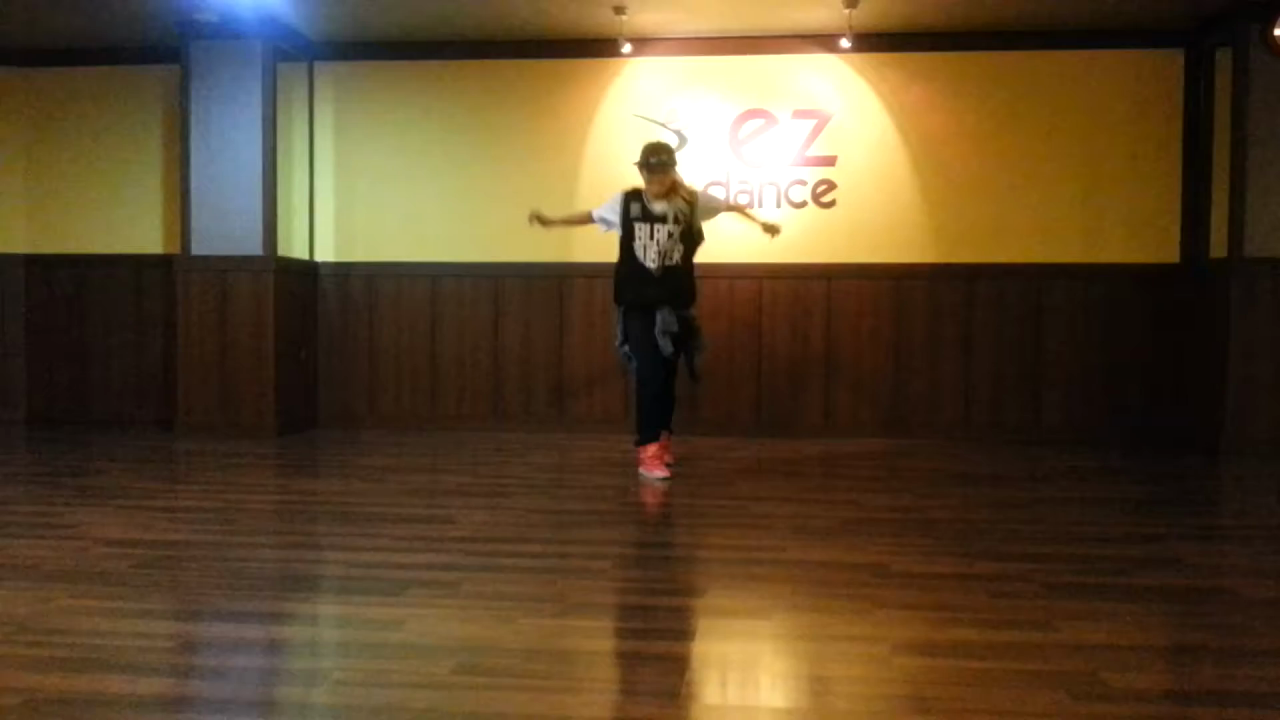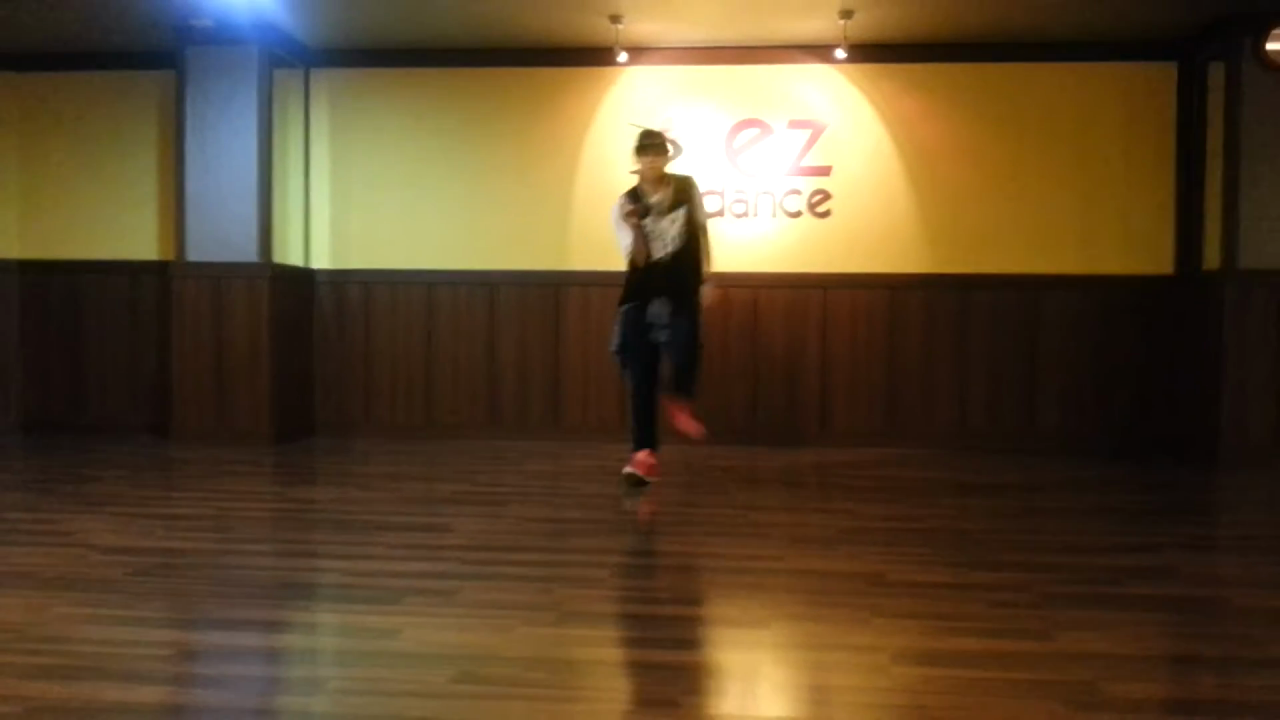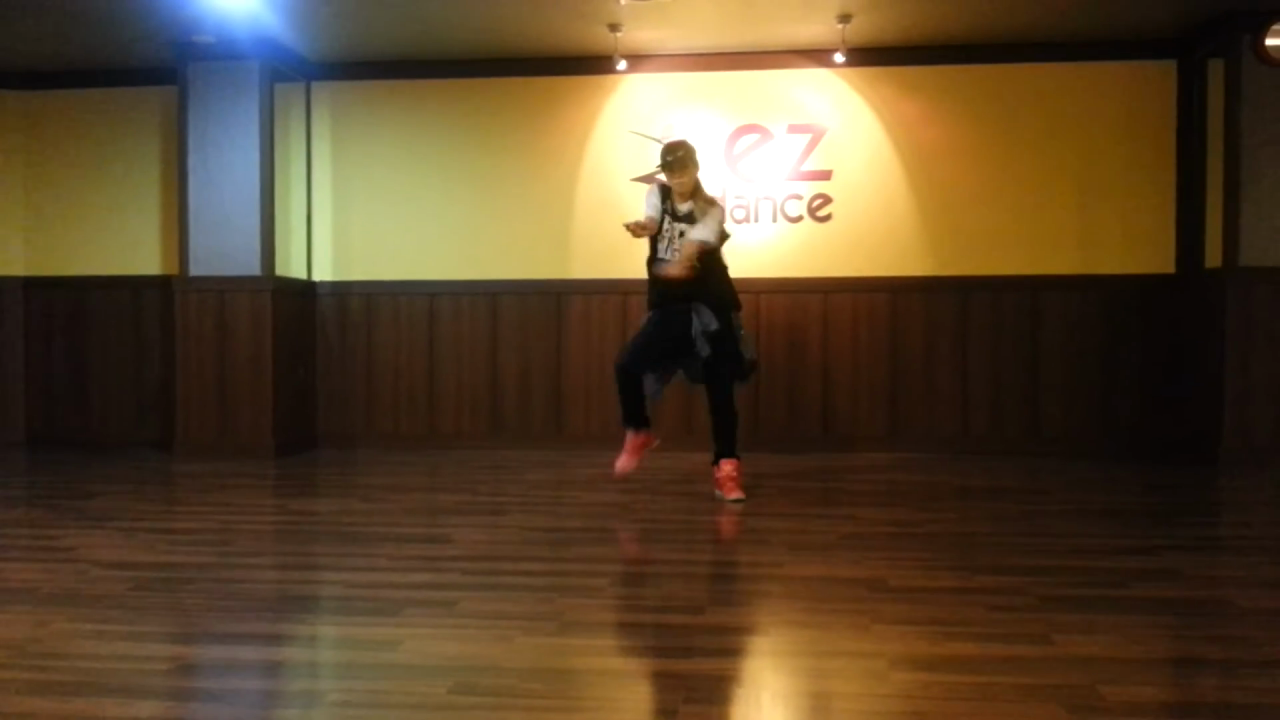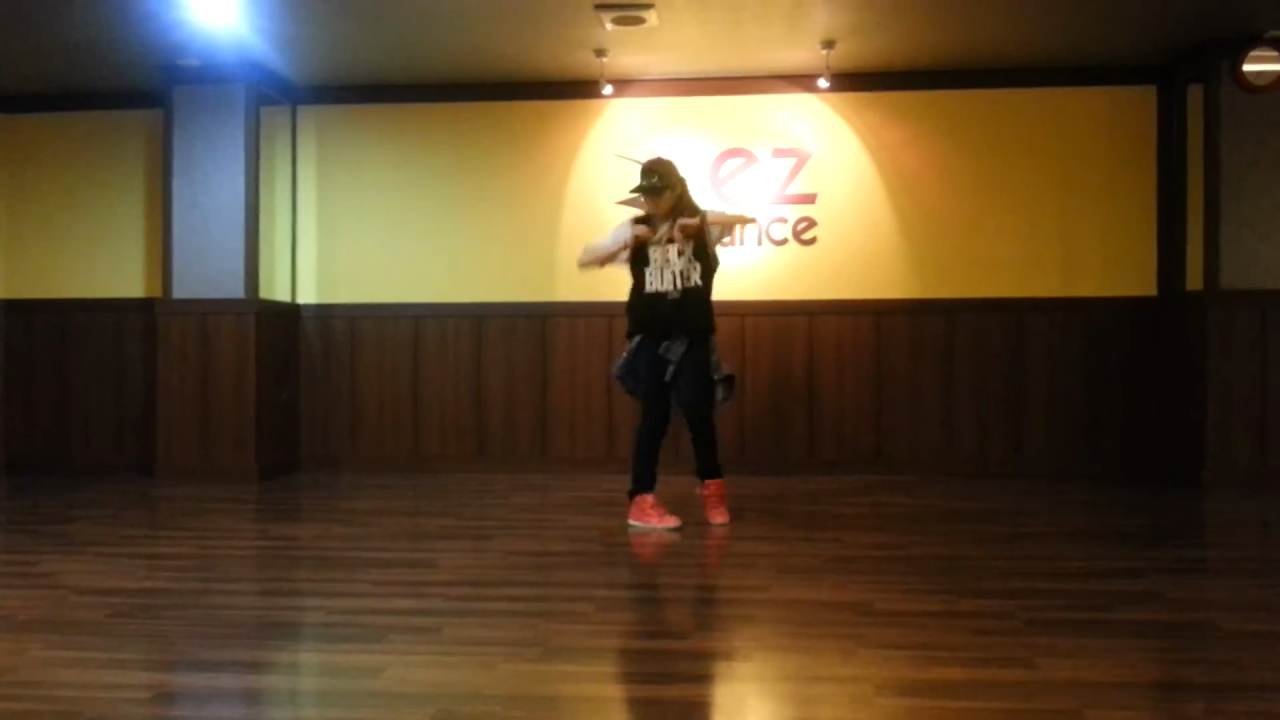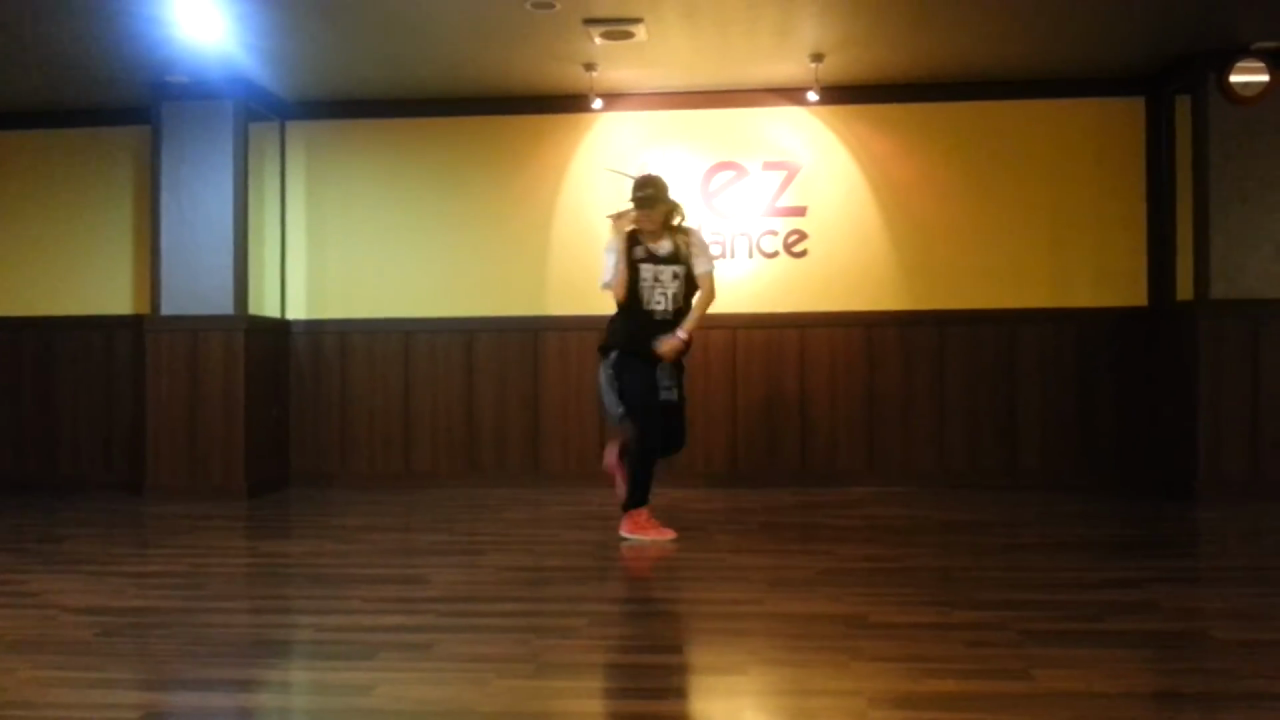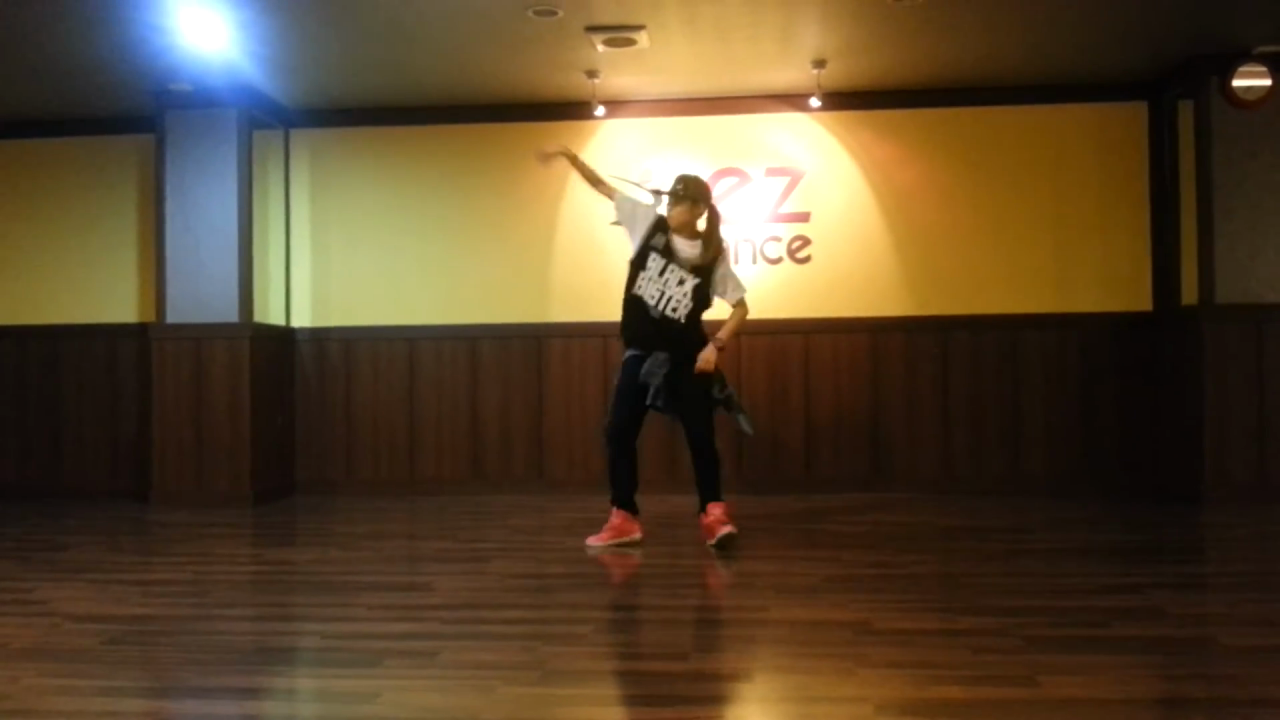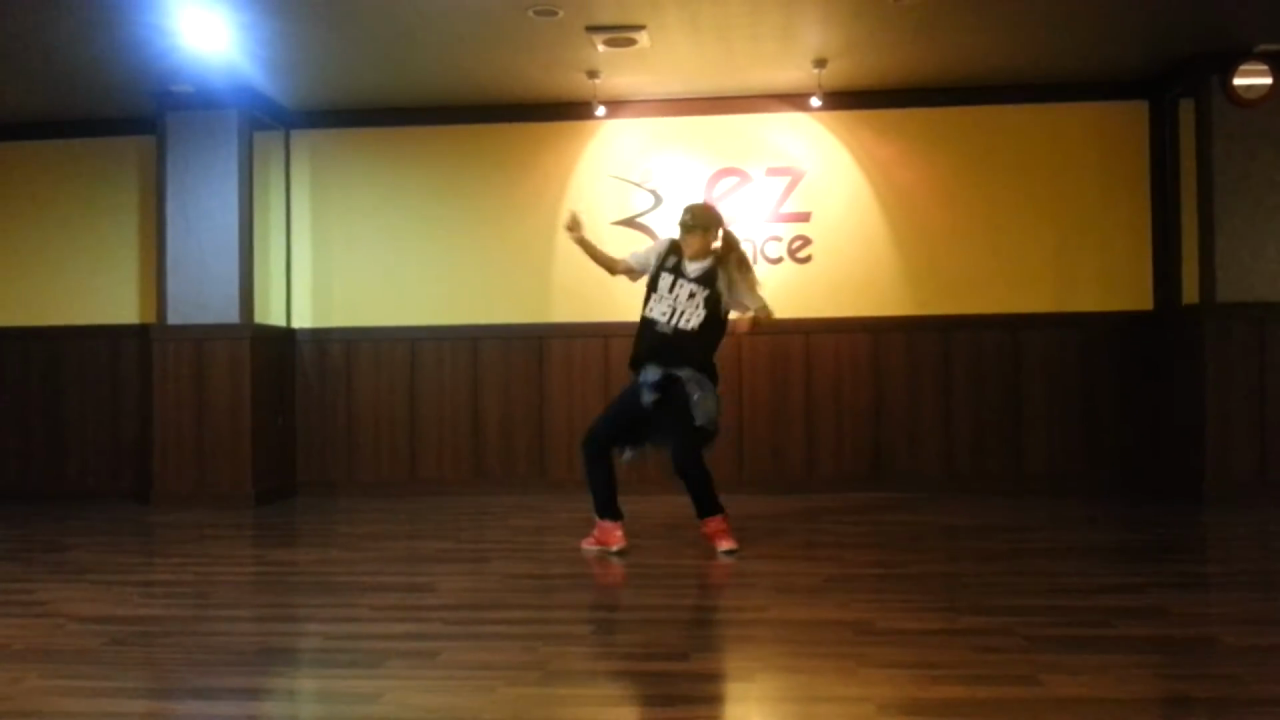
dt=0.5s
person 1, frame 1
left shoulder: (690, 201)
right shoulder: (625, 202)
left elbow: (730, 205)
right elbow: (592, 216)
left wrist: (760, 222)
right wrist: (551, 221)
left hip: (675, 305)
right hip: (637, 305)
left knee: (667, 374)
right knee: (648, 373)
left ankle: (662, 438)
right ankle: (649, 450)
person 1, frame 2
left shoulder: (687, 189)
right shoulder: (627, 203)
left elbow: (701, 230)
right elbow: (637, 258)
left wrist: (706, 279)
right wrist: (634, 228)
left hip: (681, 293)
right hip: (641, 298)
left knee: (685, 350)
right knee: (642, 377)
left ankle: (678, 401)
right ankle: (644, 457)
person 1, frame 3
left shoulder: (711, 210)
right shoulder: (656, 193)
left elbow: (691, 253)
right elbow: (651, 226)
left wrist: (681, 266)
right wrist: (642, 228)
left hip: (713, 307)
right hip: (670, 306)
left knee: (720, 390)
right knee: (628, 366)
left ankle: (727, 471)
right ankle: (638, 434)
person 1, frame 4
left shoulder: (701, 221)
right shoulder: (631, 229)
left elbow: (737, 221)
right elbow: (585, 261)
left wrist: (698, 225)
right wrist: (628, 243)
left hip: (692, 335)
right hip: (650, 335)
left knee: (697, 410)
right knee: (654, 415)
left ankle: (712, 491)
right ankle: (643, 502)
person 1, frame 5
left shoulder: (690, 241)
right shoulder: (624, 247)
left elbow: (707, 293)
right elbow: (619, 294)
left wrist: (681, 334)
right wrist: (619, 241)
left hip: (666, 354)
right hip: (629, 352)
left knee: (671, 438)
right knee: (648, 431)
left ankle: (622, 454)
right ankle: (636, 516)
person 1, frame 6
left shoulder: (713, 256)
right shoulder: (650, 223)
left elbow: (741, 308)
right elbow: (605, 187)
left wrist: (716, 345)
right wrist: (568, 156)
left hip: (685, 358)
right hip: (641, 354)
left knee: (701, 437)
right knee: (620, 431)
left ankle: (714, 517)
right ankle: (624, 519)
person 1, frame 7
left shoulder: (727, 274)
right shoulder: (665, 251)
left elbow: (763, 313)
right elbow: (617, 267)
left wrist: (753, 312)
right wrist: (579, 238)
left hip: (688, 381)
right hip: (647, 377)
left knee: (685, 458)
right knee: (594, 444)
left ankle: (714, 525)
right ankle: (609, 528)
